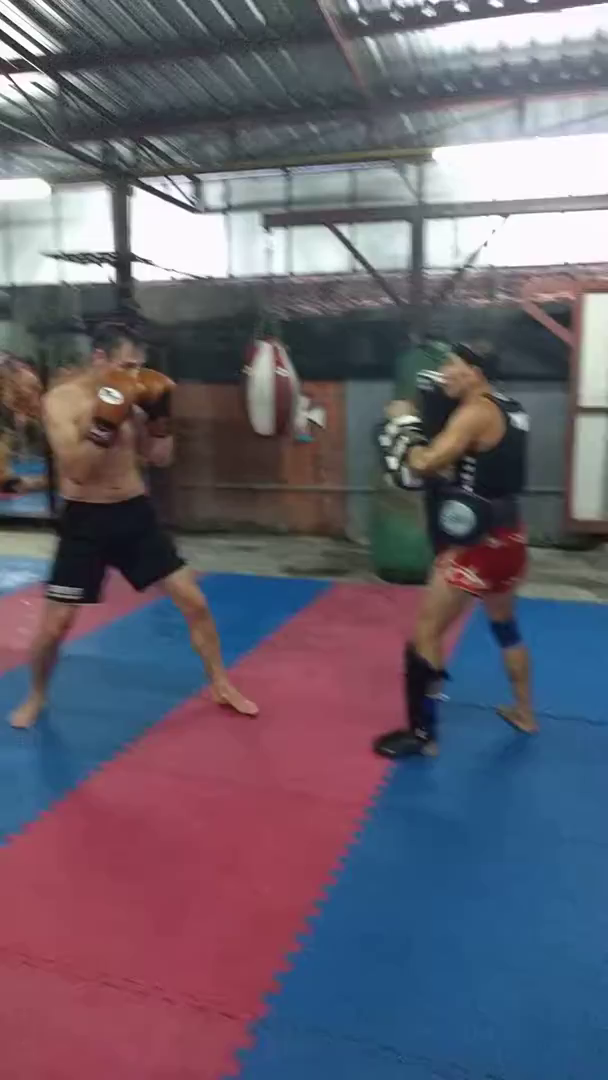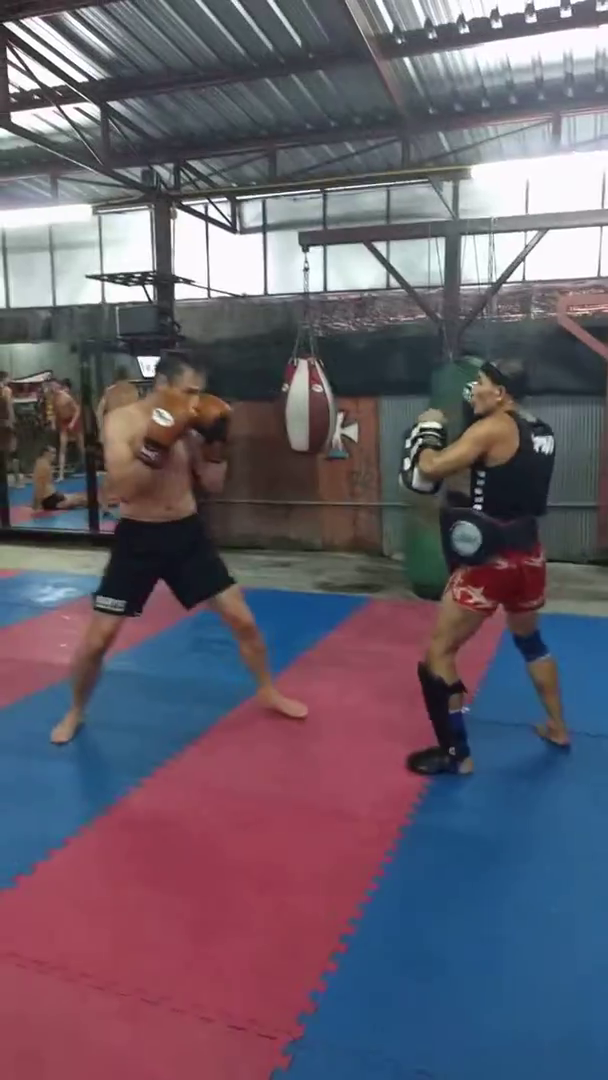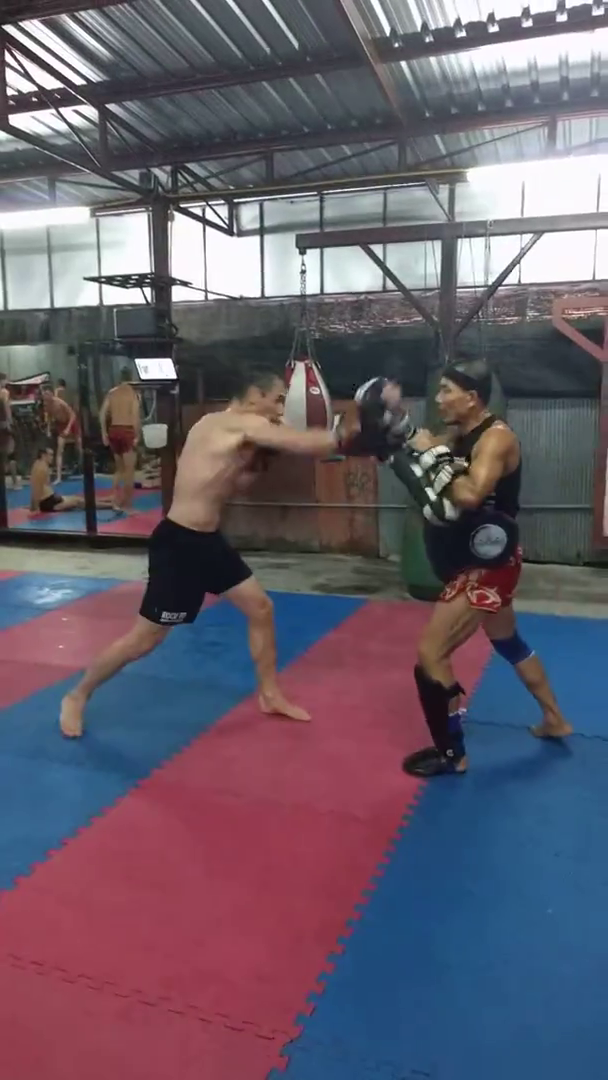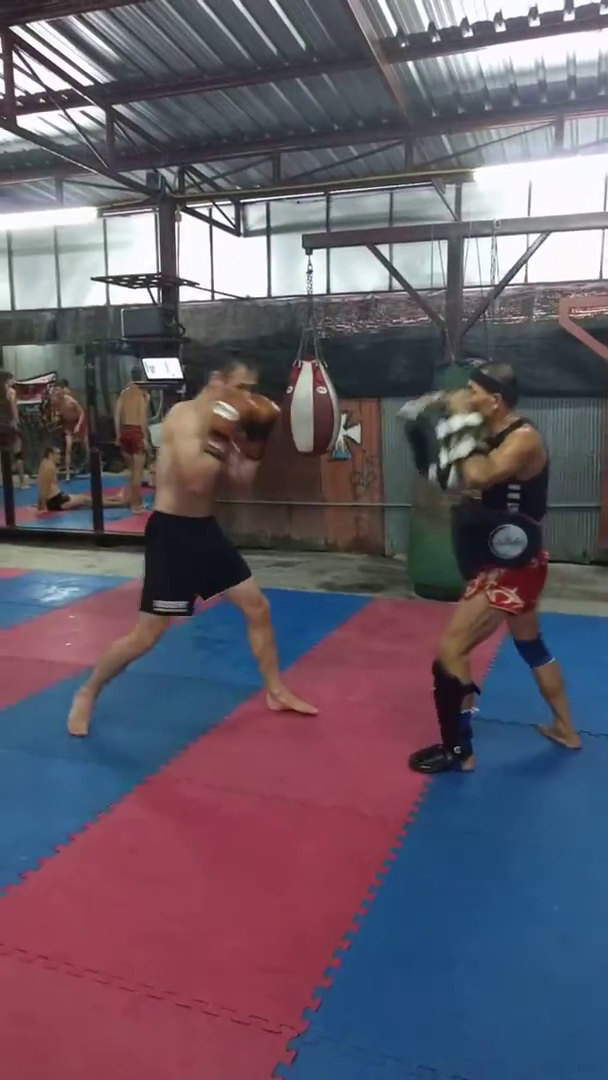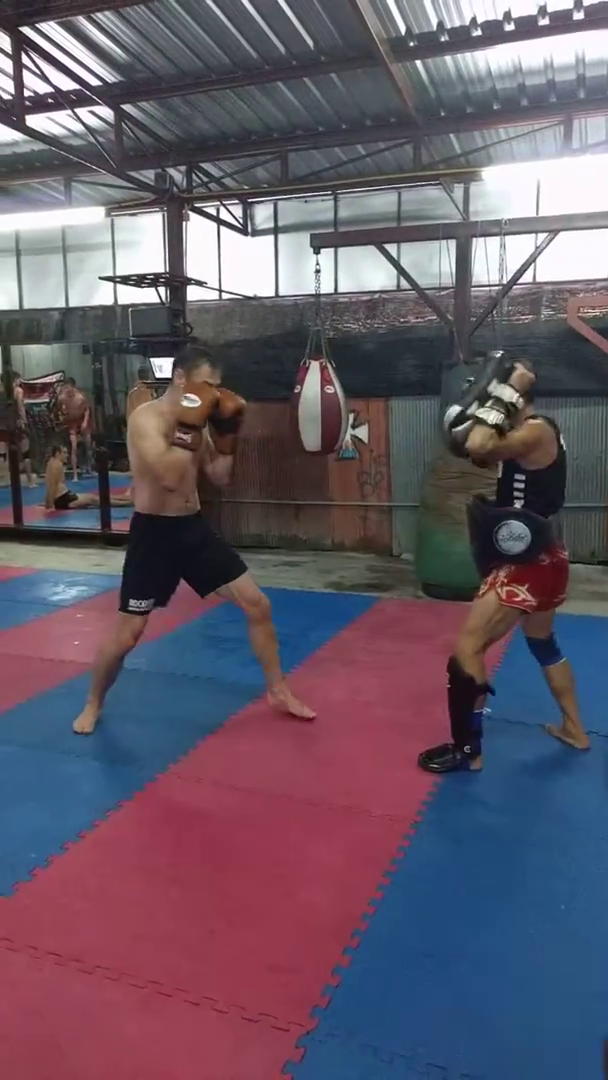
dt=0.3s
person 1, frame 1
left shoulder: (474, 414)
right shoulder: (508, 410)
left elbow: (422, 466)
left wrist: (403, 421)
left hip: (476, 542)
right hip: (508, 535)
left knee: (424, 633)
right knee: (505, 626)
left ankle: (422, 735)
right ankle: (523, 713)
person 1, frame 2
left shoulder: (492, 428)
right shoulder: (540, 432)
left elbow: (430, 469)
left wrist: (429, 427)
left hip: (489, 561)
right hip: (528, 555)
left knee: (437, 652)
right knee: (530, 641)
left ankle: (455, 753)
right ankle: (557, 727)
person 1, frame 3
left shoulder: (497, 437)
right shoulder: (462, 434)
left elbow: (470, 496)
left wrist: (433, 453)
right wrist: (393, 412)
left hip: (484, 565)
right hip: (480, 561)
left knee: (431, 655)
right knee: (509, 642)
left ankle: (451, 754)
right ankle: (555, 720)
person 1, frame 4
left shoulder: (522, 439)
right shoulder: (497, 436)
left elbow: (475, 478)
right elbow: (454, 473)
left wrist: (461, 421)
right wrist: (452, 425)
left hip: (509, 565)
right hip: (512, 561)
left knee: (450, 650)
right knee: (531, 645)
left ankle: (458, 751)
right ankle: (565, 728)
person 1, frame 5
left shoulder: (535, 430)
right shoulder: (532, 429)
left elbow: (478, 445)
right elbow: (467, 443)
left wrist: (504, 394)
right wrist: (487, 395)
left hip: (526, 563)
right hip: (544, 557)
left knee: (467, 648)
right knee: (543, 644)
left ankle: (467, 749)
right ankle: (574, 729)
person 2, frame 1
left shoulder: (131, 397)
right shoulder: (61, 399)
left elbow: (160, 459)
right elbow: (76, 470)
left wrist: (160, 416)
right wrist: (105, 423)
left hip: (135, 512)
right hip: (84, 520)
left knee: (193, 601)
right knee: (55, 624)
left ankle: (220, 685)
right ankle: (36, 697)
person 2, frame 2
left shoulder: (189, 422)
right shoulder: (121, 421)
left elbow: (213, 483)
right elbow: (124, 489)
left wrist: (215, 439)
right wrist: (155, 444)
left hip: (187, 533)
right hip: (137, 537)
left knee: (242, 619)
right knee: (98, 637)
left ankle: (268, 692)
right ankle: (76, 712)
person 2, frame 3
left shoulder: (220, 424)
right shoulder: (244, 425)
right elbow: (301, 442)
left wrist: (252, 463)
right wrist: (351, 437)
left hip: (204, 539)
right hip: (182, 543)
left knee: (261, 607)
right knee: (145, 637)
left ankle: (270, 695)
right ankle: (78, 697)
person 2, frame 4
left shoulder: (223, 419)
right shoulder: (184, 415)
left elbow: (242, 479)
right elbow: (196, 482)
left wrist: (255, 439)
right wrist: (220, 434)
left hip: (203, 528)
right hip: (172, 532)
left knee: (258, 606)
right knee: (148, 633)
left ankle: (276, 691)
right ankle: (88, 694)
person 2, frame 5
left shoulder: (196, 419)
right shoulder: (146, 417)
left elbow: (220, 478)
right elbow: (170, 478)
left wrist: (226, 434)
right wrist: (187, 427)
left hip: (196, 527)
right hip: (154, 532)
left knee: (257, 605)
right knee: (126, 636)
left ankle: (278, 692)
right ankle: (94, 705)
